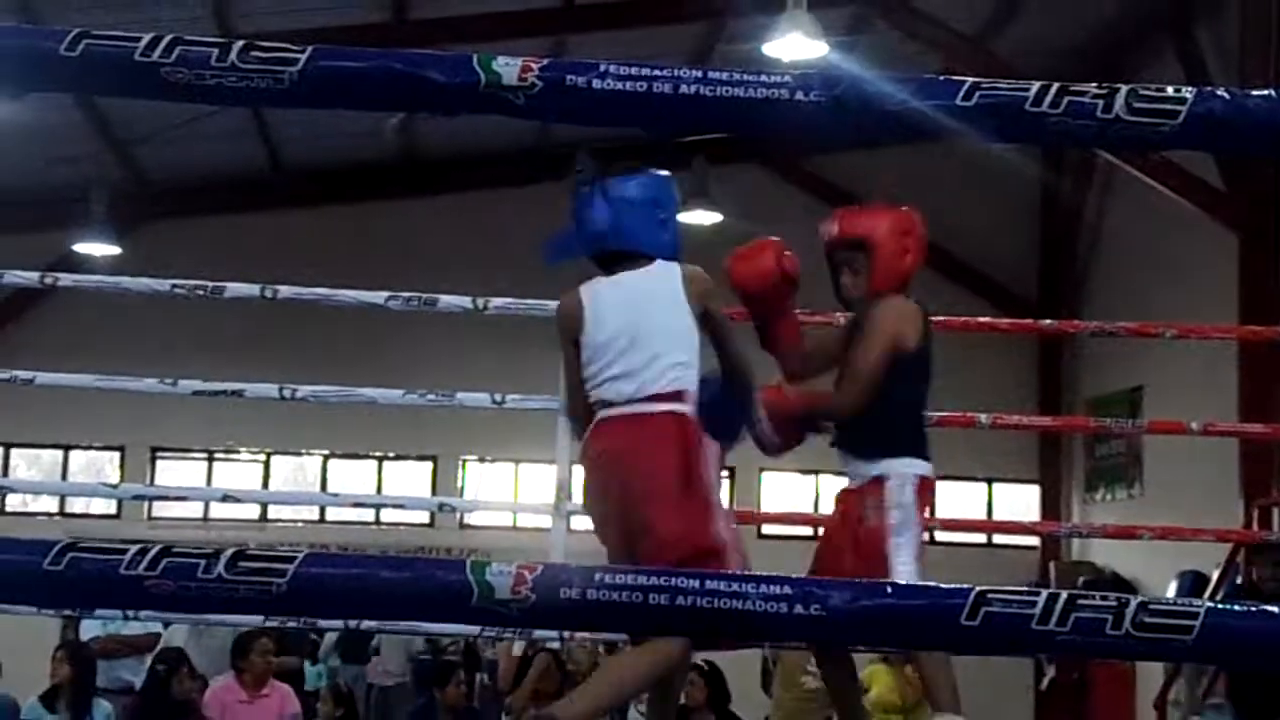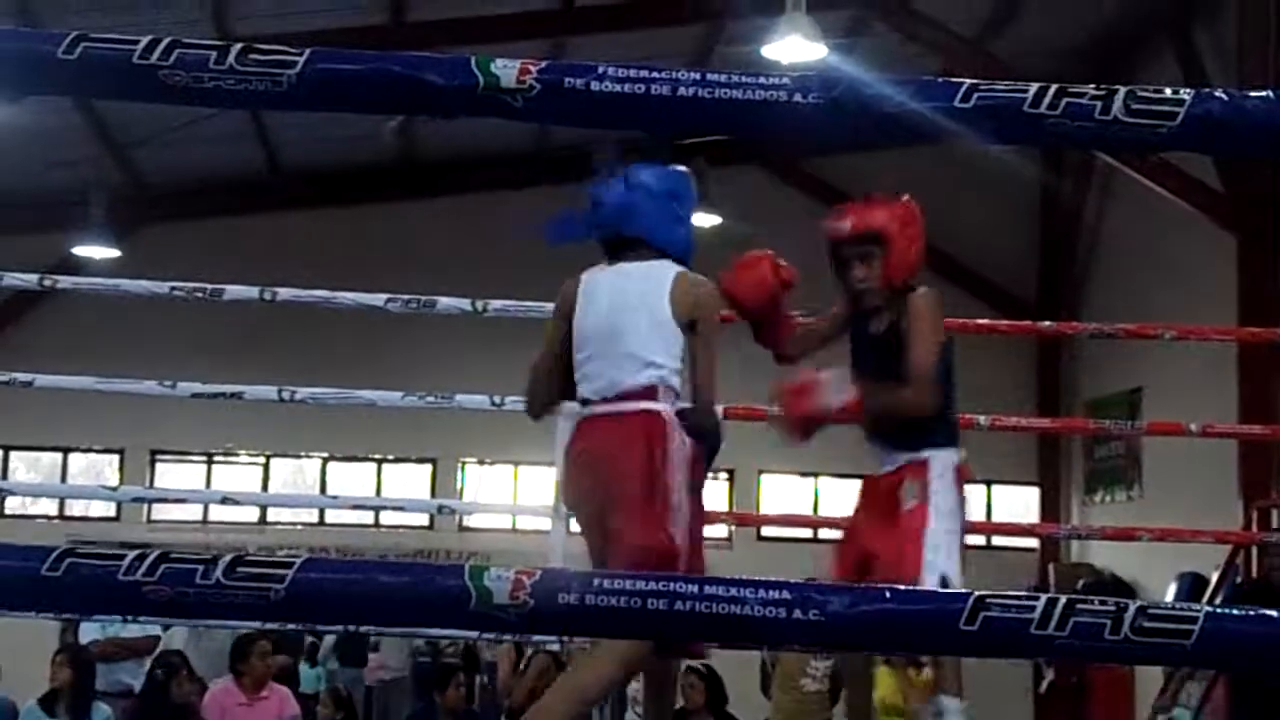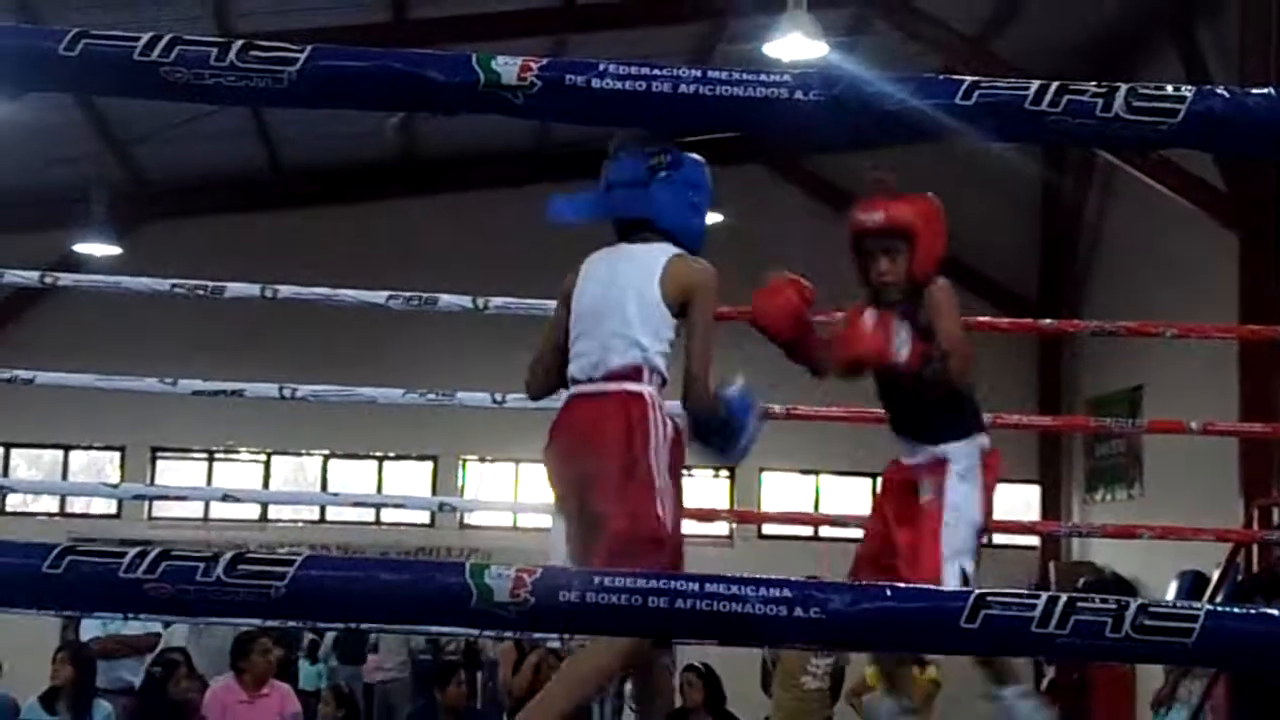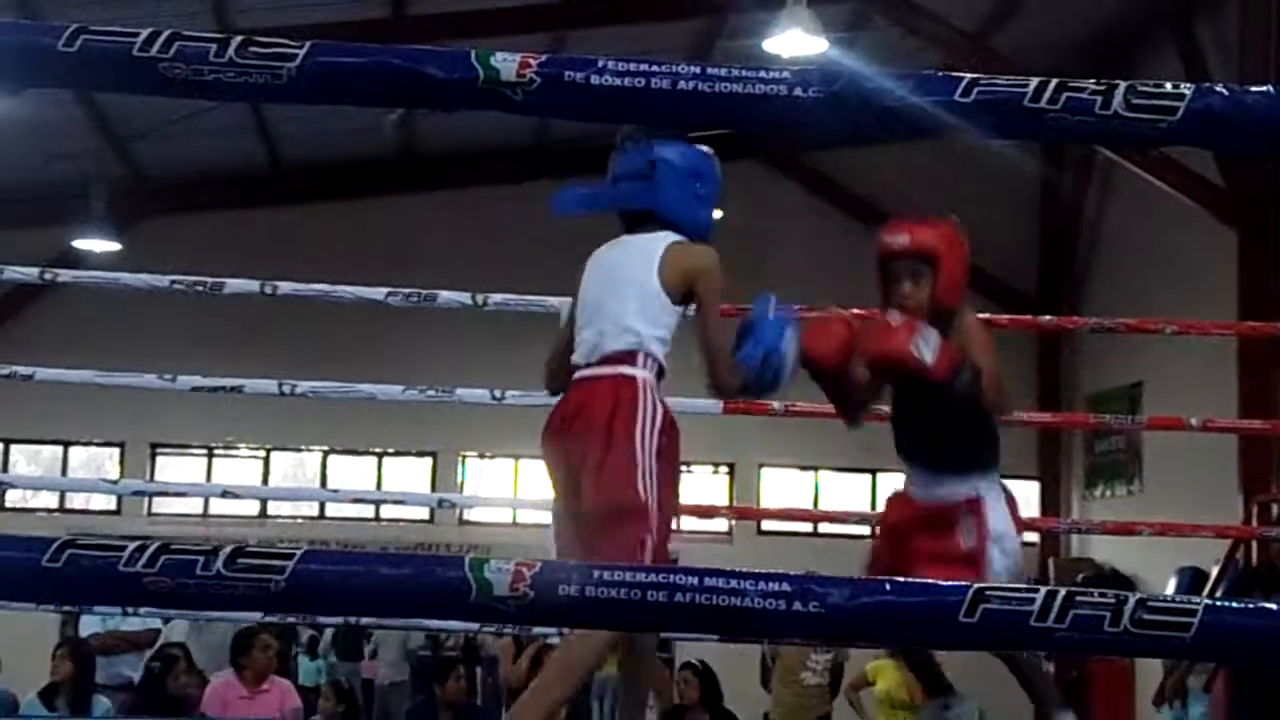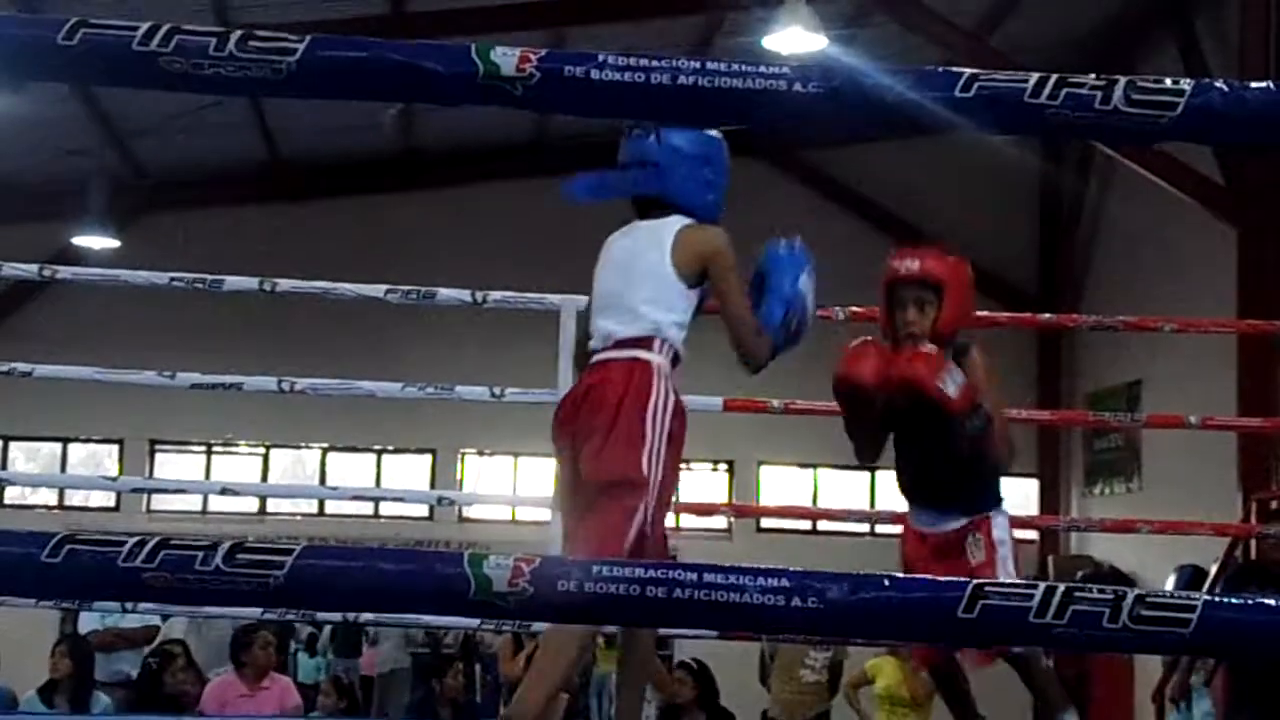
dt=0.1s
person 1, frame 1
left shoulder: (576, 304)
right shoulder: (688, 281)
left elbow: (580, 418)
right elbow: (739, 371)
left hip: (609, 451)
right hip: (674, 445)
person 1, frame 2
left shoulder: (575, 289)
right shoulder: (692, 288)
left elbow: (537, 402)
right elbow: (703, 407)
right wrist: (702, 441)
left hip: (588, 449)
right hip: (649, 444)
person 1, frame 3
left shoulder: (588, 267)
right shoulder: (691, 272)
left elbow: (538, 382)
right elbow: (700, 393)
right wrist: (723, 425)
left hip: (575, 430)
right hip: (634, 427)
person 1, frame 4
left shoulder: (598, 260)
right shoulder: (696, 259)
left elbow: (557, 377)
right elbow: (725, 379)
right wrist: (763, 357)
left hip: (574, 420)
right hip: (628, 412)
person 1, frame 5
left shoulder: (617, 243)
right shoulder: (706, 239)
right elbow: (753, 352)
right wrist: (784, 311)
left hip: (591, 399)
right hip: (641, 398)
person 2, frame 1
left shoulder: (895, 310)
right shoulder: (860, 322)
left elbow: (850, 391)
right elbow: (796, 362)
left wrist: (779, 413)
right wrist: (772, 302)
left hip: (896, 478)
right hip: (864, 482)
person 2, frame 2
left shoulder: (920, 304)
right shoulder: (856, 312)
left elbow: (923, 399)
right elbow: (790, 347)
left wrist: (851, 399)
right wrist: (764, 309)
left hip: (928, 466)
right hip: (887, 471)
left knee: (926, 589)
person 2, frame 3
left shoulder: (936, 294)
right shoulder: (873, 308)
left elbow: (961, 376)
right elbow: (825, 362)
left wrist: (907, 354)
right wrist: (793, 331)
left hip: (956, 458)
right hip: (911, 460)
left knee: (946, 587)
right knee: (876, 582)
person 2, frame 4
left shoulder: (963, 327)
right shoulder: (896, 332)
left elbow: (994, 399)
right elbow: (853, 410)
left wrist: (941, 361)
right wrist: (833, 373)
left hip: (973, 496)
right hip: (918, 496)
person 2, frame 5
left shoulder: (967, 361)
right shoulder: (886, 367)
left elbow: (1001, 454)
right elbow: (868, 450)
left wrist: (959, 399)
right wrist: (857, 405)
left hip: (979, 519)
right hip: (924, 526)
right knee: (934, 647)
